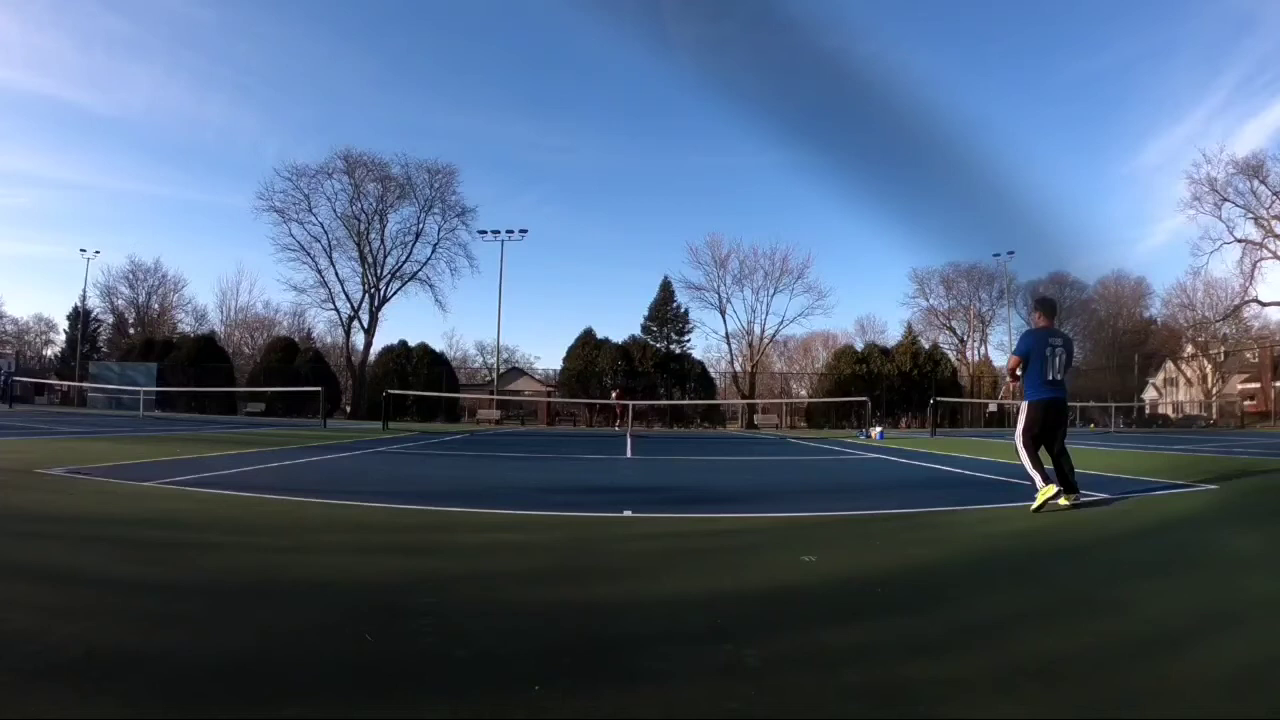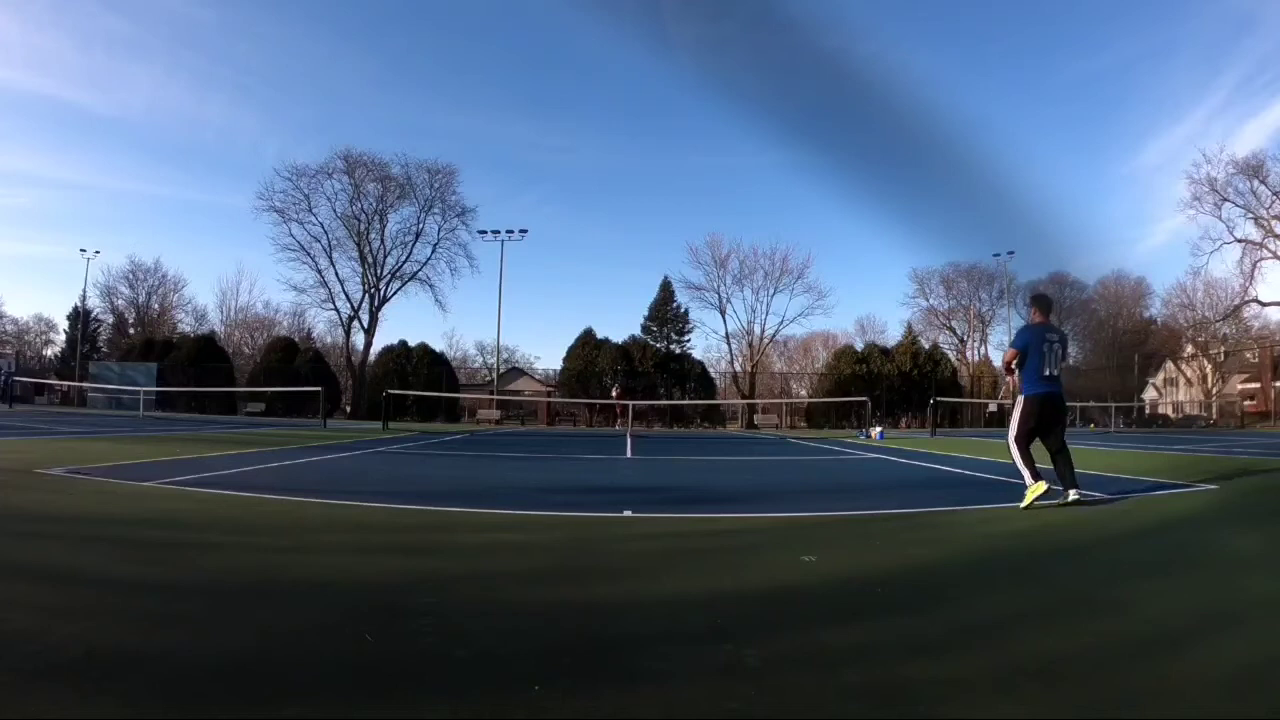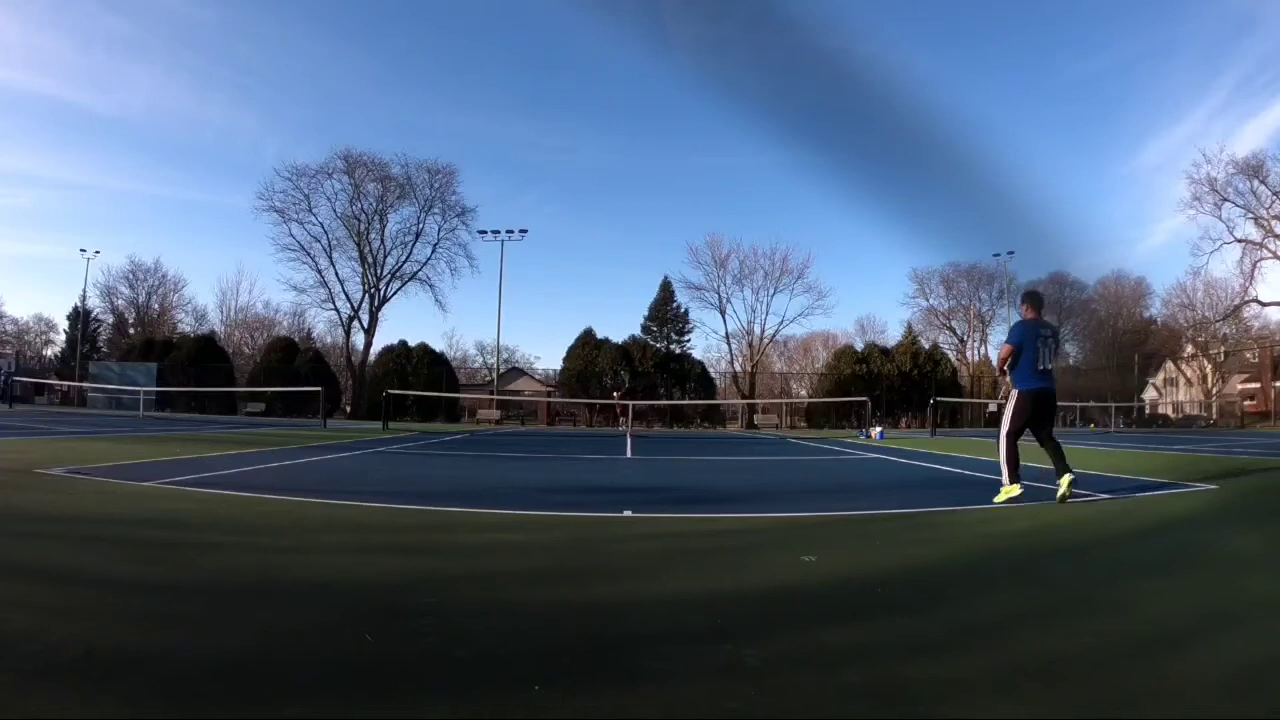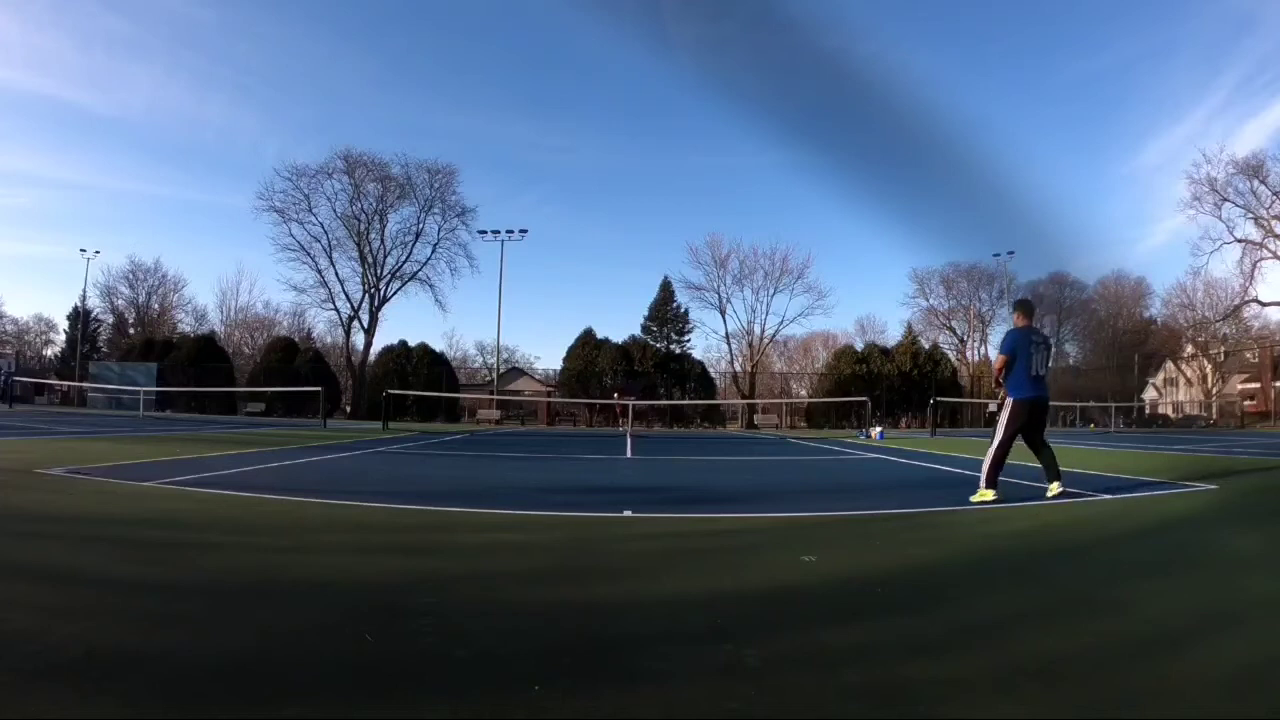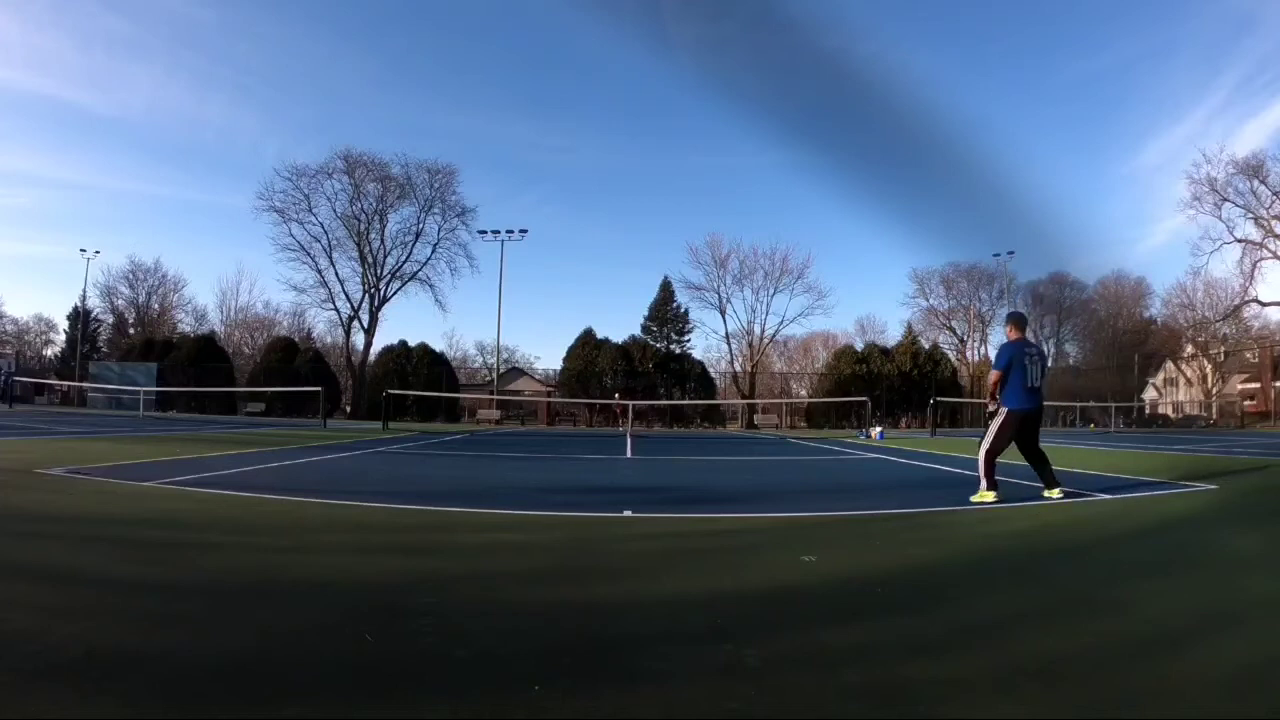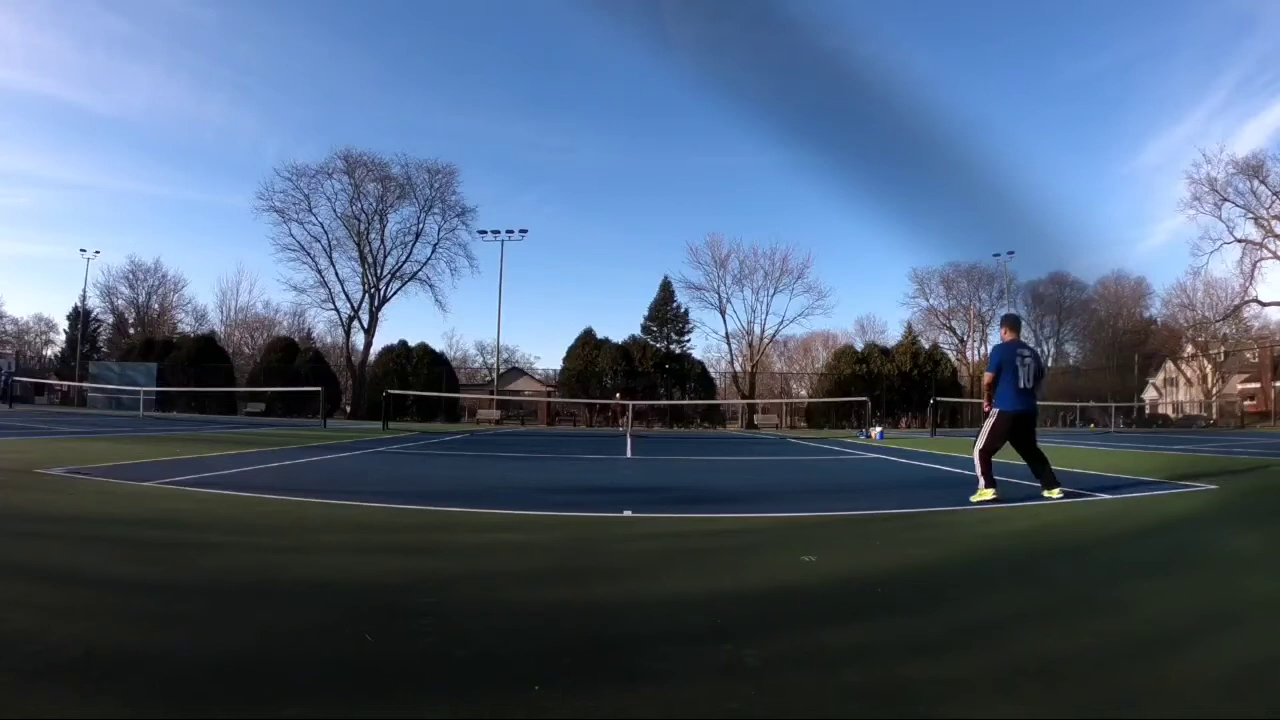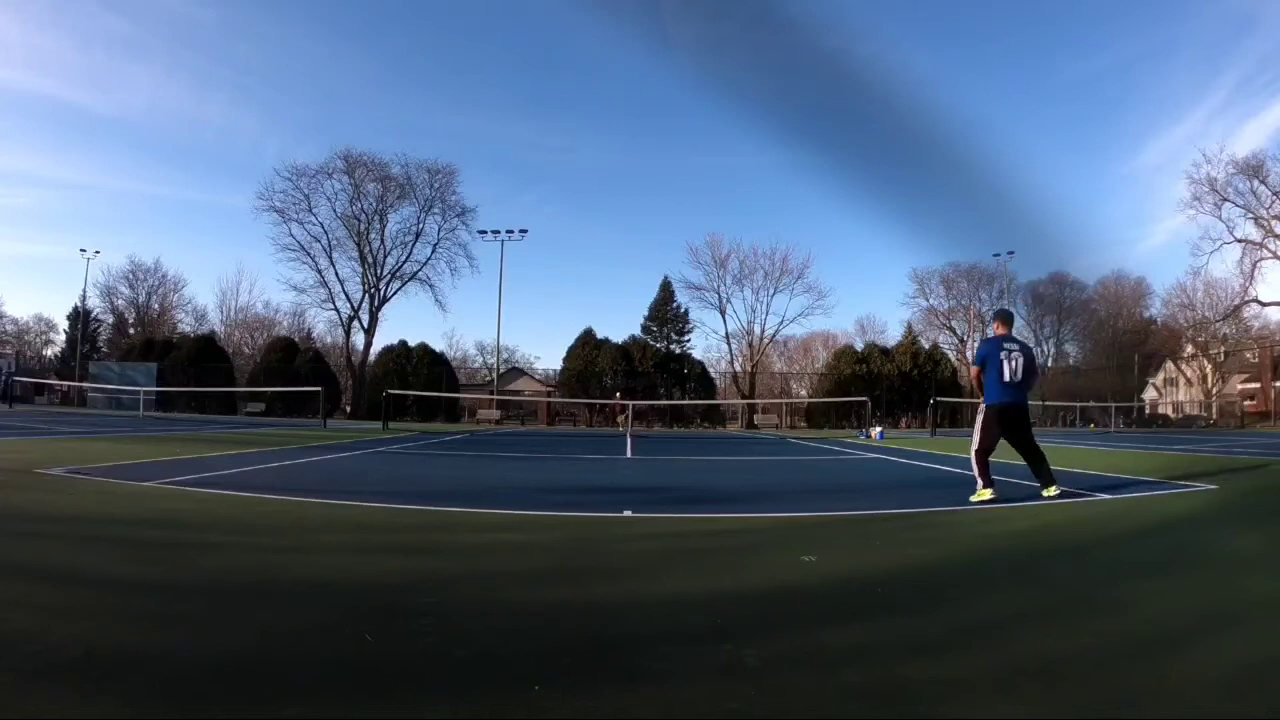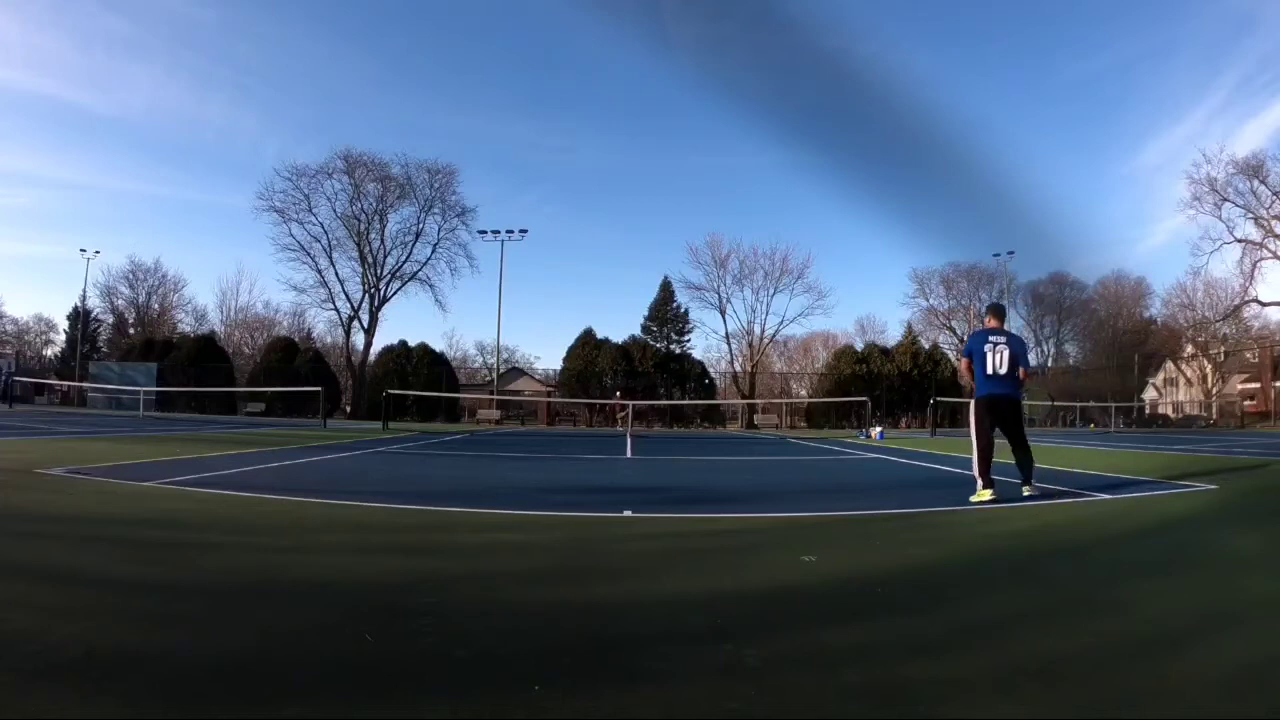
dt=0.1s
person 1, frame 1
left shoulder: (1031, 336)
right shoulder: (1066, 341)
left elbow: (1013, 365)
left wrist: (1013, 376)
left hip: (1036, 401)
right hip: (1059, 401)
left knee: (1025, 447)
right knee: (1058, 449)
left ankle: (1046, 485)
right ankle: (1070, 493)
person 1, frame 2
left shoulder: (1028, 331)
right shoulder: (1061, 335)
left elbow: (1009, 357)
left wrist: (1008, 369)
left hip: (1032, 396)
right hip: (1055, 396)
left knee: (1017, 441)
right knee: (1057, 445)
left ankle: (1035, 483)
right ankle: (1071, 489)
person 1, frame 3
left shoulder: (1022, 327)
right shoulder: (1052, 331)
left elbow: (1004, 354)
left wrist: (1001, 368)
left hip: (1025, 393)
right hip: (1047, 391)
left knee: (1008, 438)
right knee: (1047, 437)
left ankle: (1011, 484)
right ankle: (1065, 475)
person 1, frame 4
left shoulder: (1014, 334)
right shoulder: (1045, 339)
left elbow: (999, 365)
left wrist: (997, 381)
left hip: (1020, 399)
right hip: (1041, 398)
left knee: (1000, 444)
right knee: (1038, 443)
left ankle: (988, 489)
right ankle: (1055, 482)
person 1, frame 5
left shoulder: (1008, 348)
right shoulder: (1038, 351)
left elbow: (994, 378)
left wrist: (993, 397)
left hip: (1013, 410)
right hip: (1035, 410)
left knee: (987, 451)
right knee: (1033, 451)
left ankle: (988, 490)
right ankle: (1053, 487)
person 1, frame 6
left shoulder: (1000, 350)
right shoulder: (1033, 354)
left elbow: (988, 381)
right elbow: (1037, 382)
left wrist: (988, 399)
left hip: (1005, 410)
right hip: (1028, 411)
left knee: (982, 450)
right knee: (1031, 451)
left ankle: (987, 488)
right ankle: (1053, 487)
person 1, frame 7
left shoulder: (988, 344)
right shoulder: (1025, 348)
left elbow: (974, 374)
right elbow: (1031, 381)
left wrist: (983, 393)
left hip: (993, 405)
right hip: (1019, 405)
left knee: (979, 449)
right knee: (1029, 447)
left ankle: (986, 488)
right ankle: (1050, 485)
person 1, frame 8
left shoulder: (976, 337)
right shoulder: (1017, 341)
left elbow: (965, 367)
right elbow: (1023, 374)
left hip: (984, 398)
right hip: (1011, 399)
left knee: (982, 444)
right knee: (1019, 442)
left ankle: (985, 488)
right ankle: (1028, 484)
